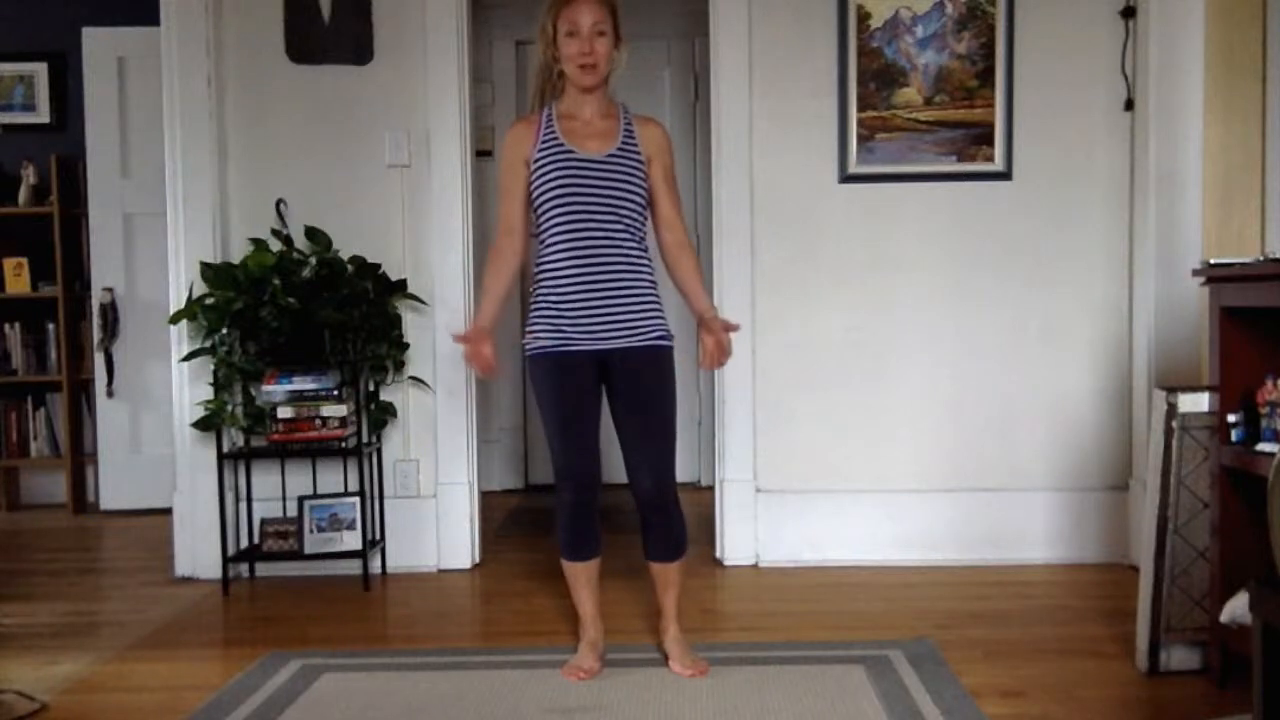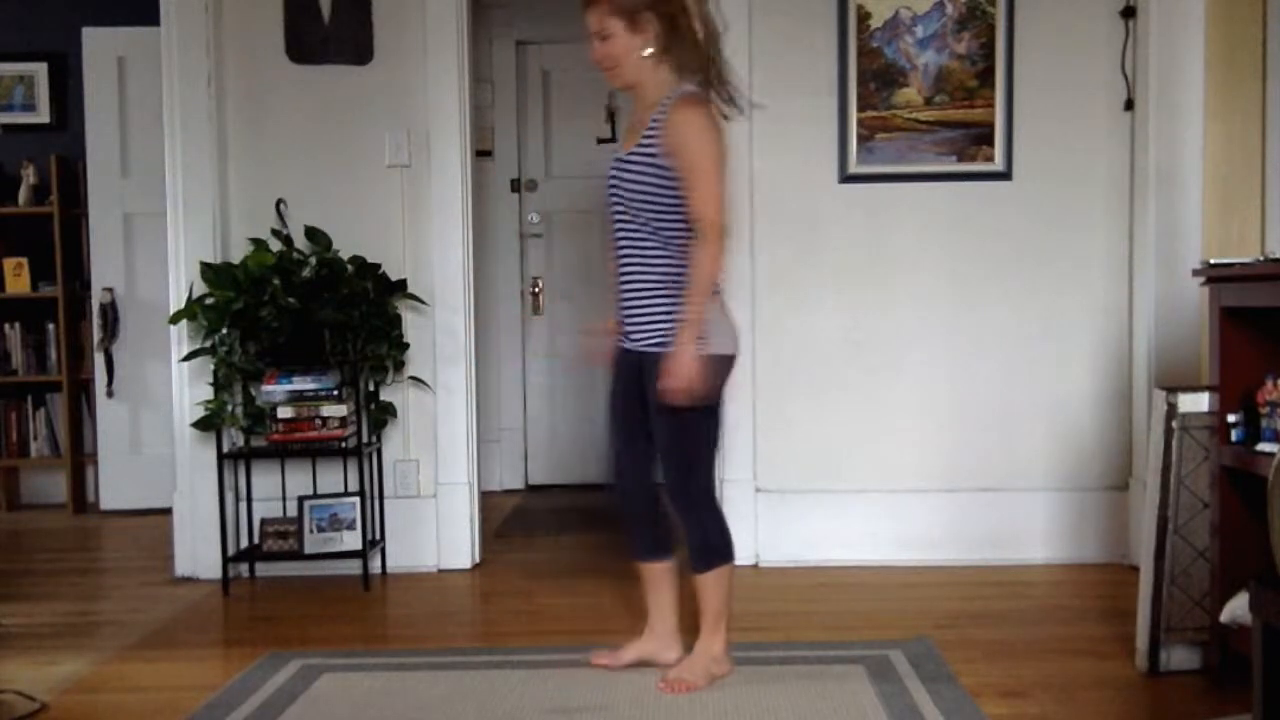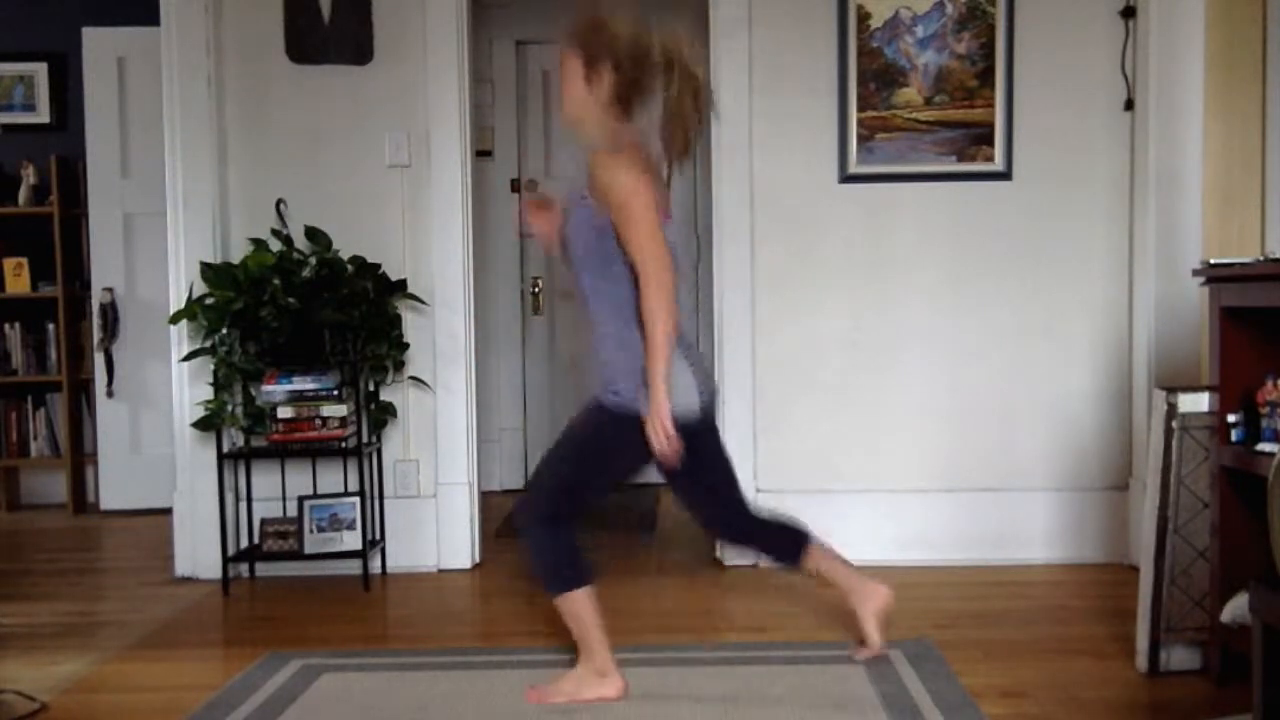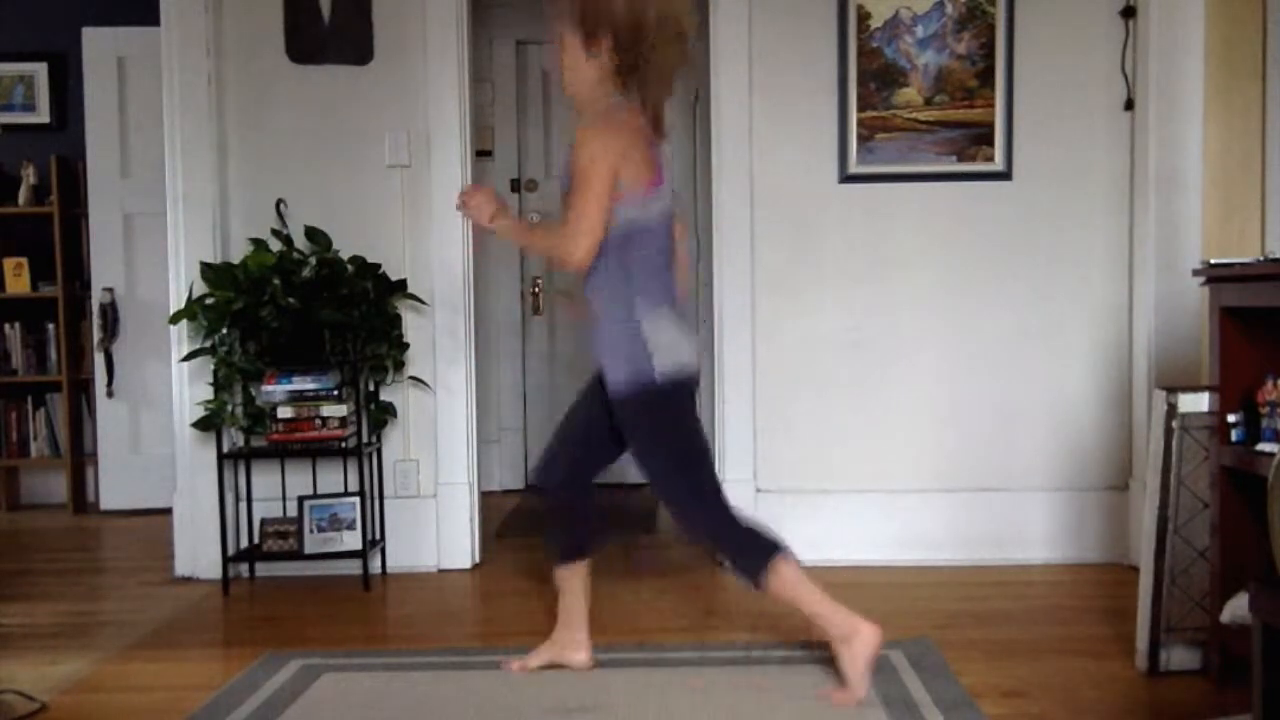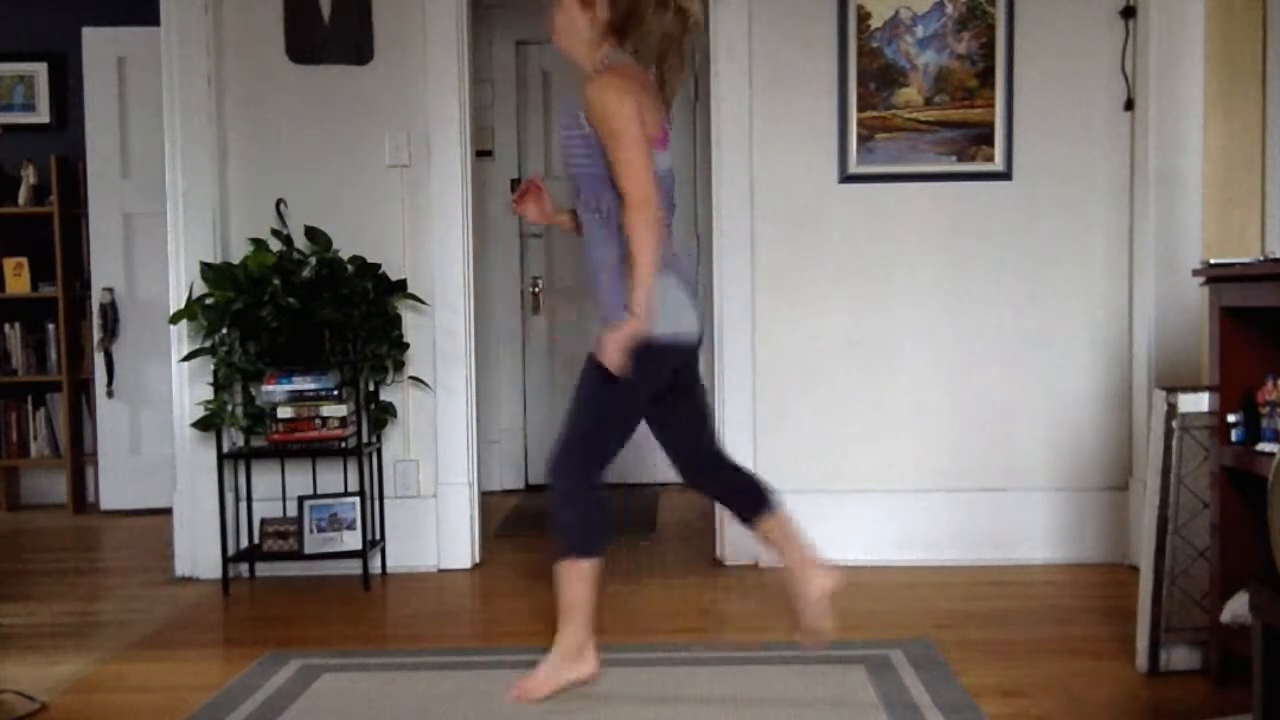
dt=1s
person 1, frame 1
left shoulder: (648, 135)
right shoulder: (525, 137)
left elbow: (673, 236)
right elbow: (510, 238)
left wrist: (707, 316)
right wrist: (483, 324)
left hip: (639, 334)
right hip: (559, 337)
left knee: (655, 483)
right knee: (575, 483)
left ankle: (672, 628)
right ankle: (590, 633)
person 1, frame 2
left shoulder: (688, 114)
right shoulder: (642, 120)
left elbow: (710, 234)
left wrist: (690, 334)
left hip: (683, 338)
right hip: (643, 339)
left knee: (687, 486)
right knee: (632, 481)
left ankle: (713, 645)
right ankle: (661, 632)
person 1, frame 3
left shoulder: (612, 163)
right shoulder: (620, 155)
left elbow: (657, 278)
left wrist: (655, 394)
right wrist: (558, 236)
left hip: (642, 395)
right hip: (672, 388)
left knee: (540, 511)
right knee: (728, 518)
left ankle: (597, 670)
right ankle: (858, 590)
person 1, frame 4
left shoulder: (602, 135)
right shoulder: (634, 127)
left elbow: (578, 251)
right elbow: (672, 242)
left wrist: (502, 221)
left hip: (645, 362)
right hip: (630, 361)
left knee: (703, 514)
right knee: (557, 478)
left ankle: (845, 629)
right ankle: (572, 636)
person 1, frame 5
left shoulder: (608, 87)
right shoulder: (632, 84)
left elbow: (640, 199)
left wrist: (634, 312)
right wrist: (554, 216)
left hip: (646, 321)
right hip: (659, 320)
left knee: (572, 472)
right knee: (701, 461)
left ankle: (573, 649)
right ankle: (806, 572)
